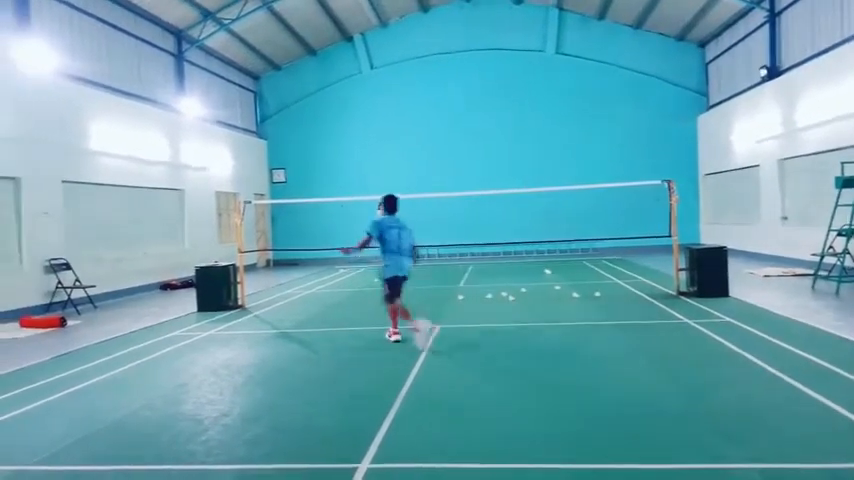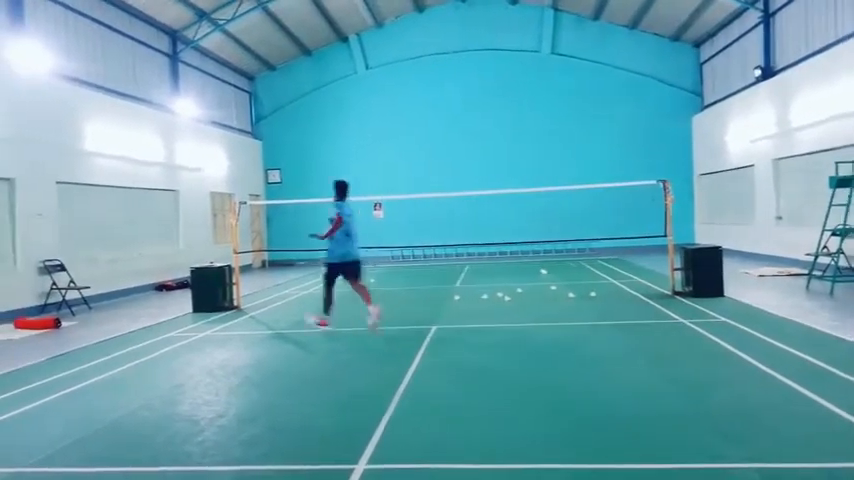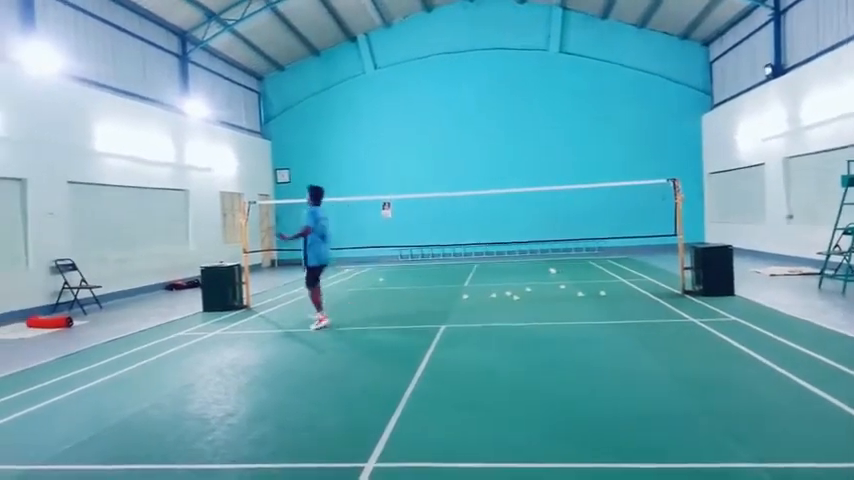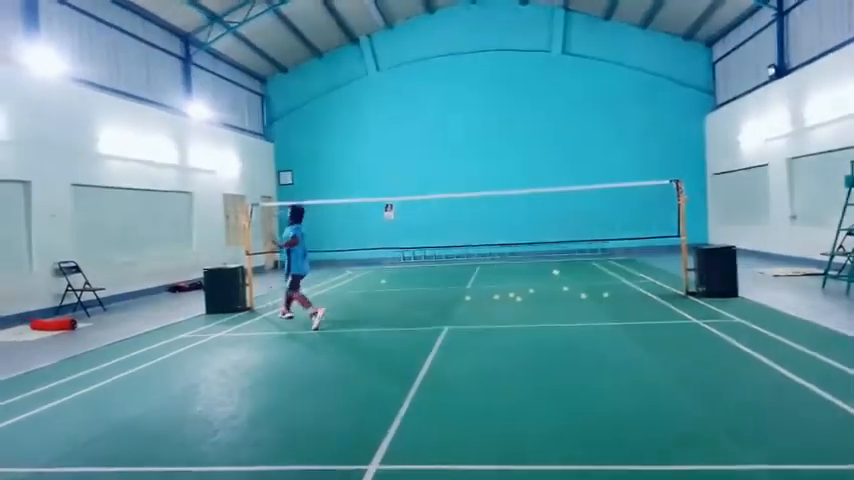
dt=0.3s
person 1, frame 1
left shoulder: (378, 223)
right shoulder: (404, 226)
left elbow: (366, 242)
right elbow: (413, 251)
left wrist: (350, 250)
left hip: (391, 268)
right hip: (405, 268)
left knee: (393, 302)
right knee: (392, 300)
left ankle: (417, 325)
right ankle: (394, 330)
person 1, frame 2
left shoulder: (337, 206)
right shoulder: (347, 208)
left elbow: (339, 221)
left wrist: (324, 236)
left hip: (336, 255)
right hip: (352, 254)
left knee: (328, 285)
right knee: (356, 283)
left ankle: (324, 319)
right ankle: (371, 308)
person 1, frame 3
left shoulder: (310, 212)
right shoulder: (322, 213)
left elbow: (306, 231)
left wrist: (287, 238)
left hip: (313, 257)
right hip: (323, 256)
left knee: (312, 287)
right knee: (314, 284)
left ankle: (322, 317)
right ankle: (320, 313)
person 1, frame 4
left shoulder: (291, 229)
right shoulder: (294, 229)
left elbow: (295, 241)
left wrist: (281, 245)
left hip: (295, 268)
right hip: (301, 267)
left knee: (293, 292)
right knee: (292, 288)
left ankle: (315, 311)
right ankle: (286, 310)
